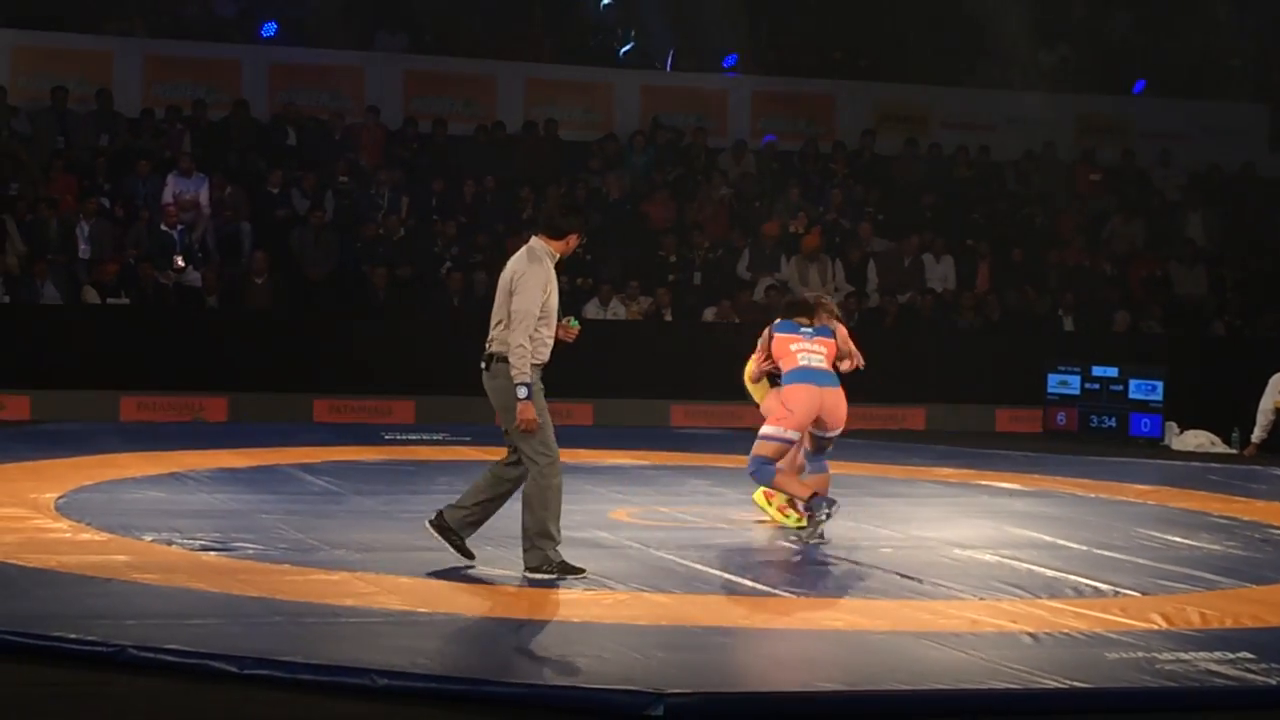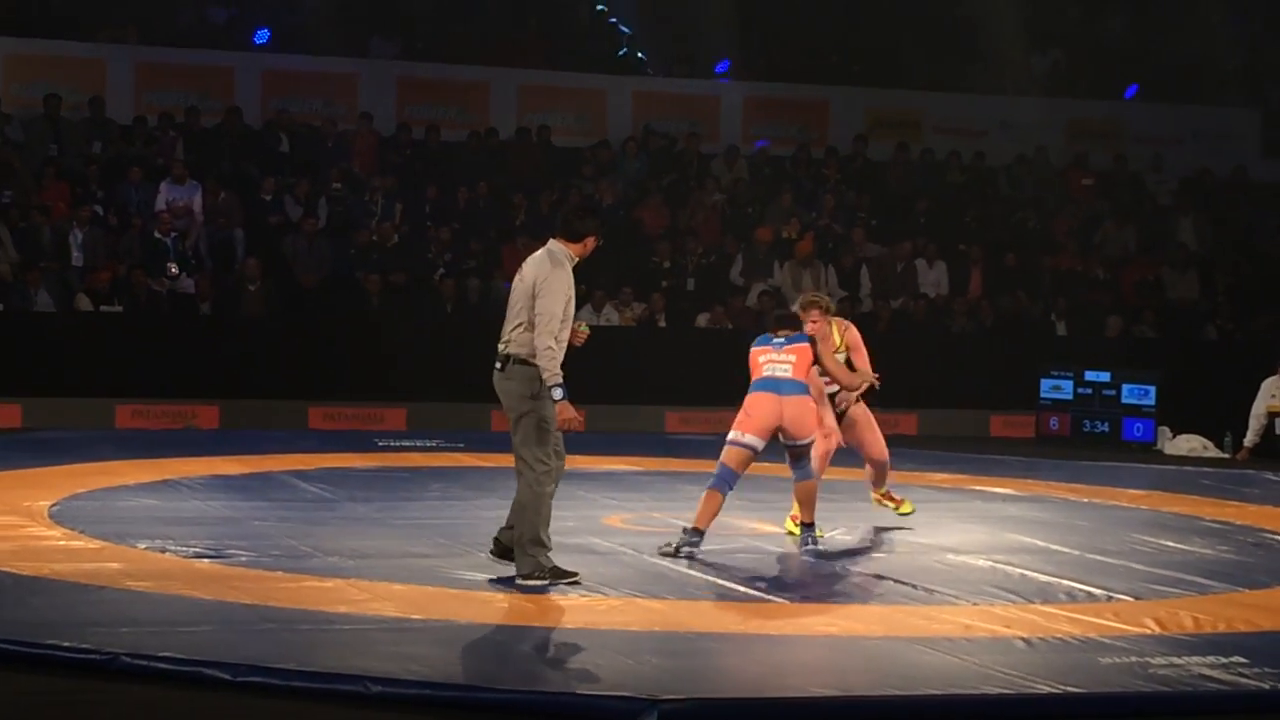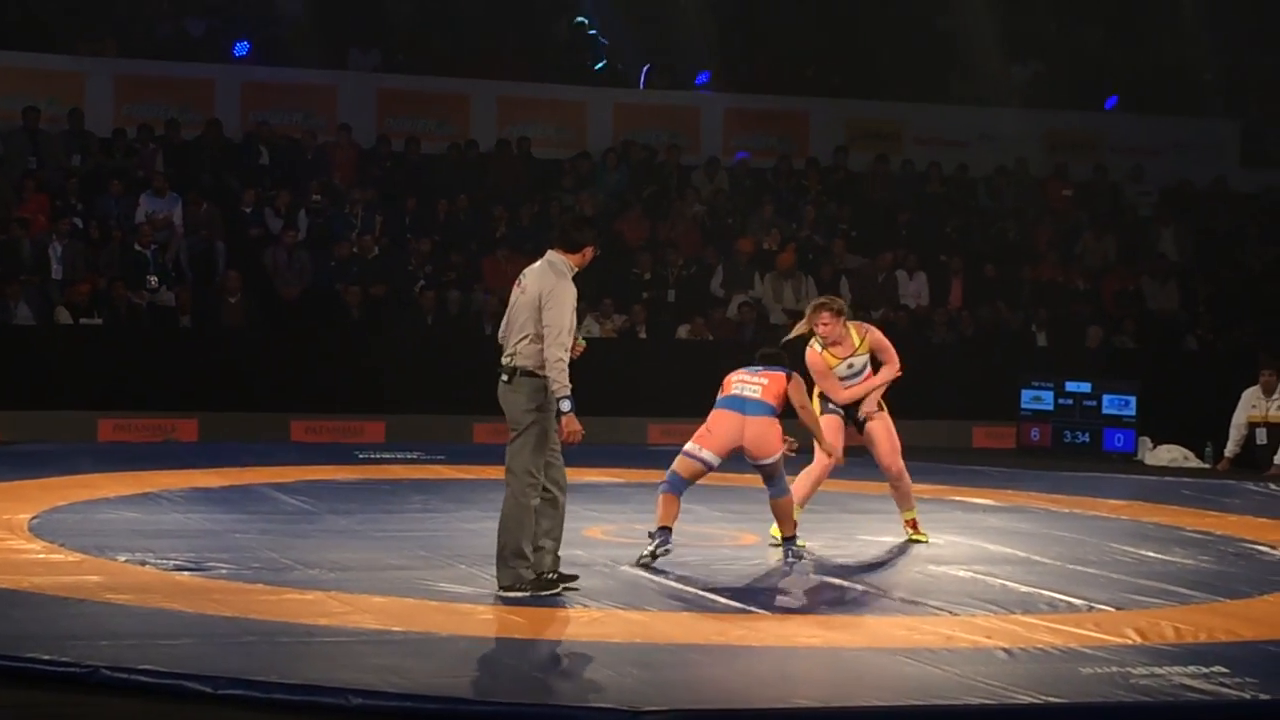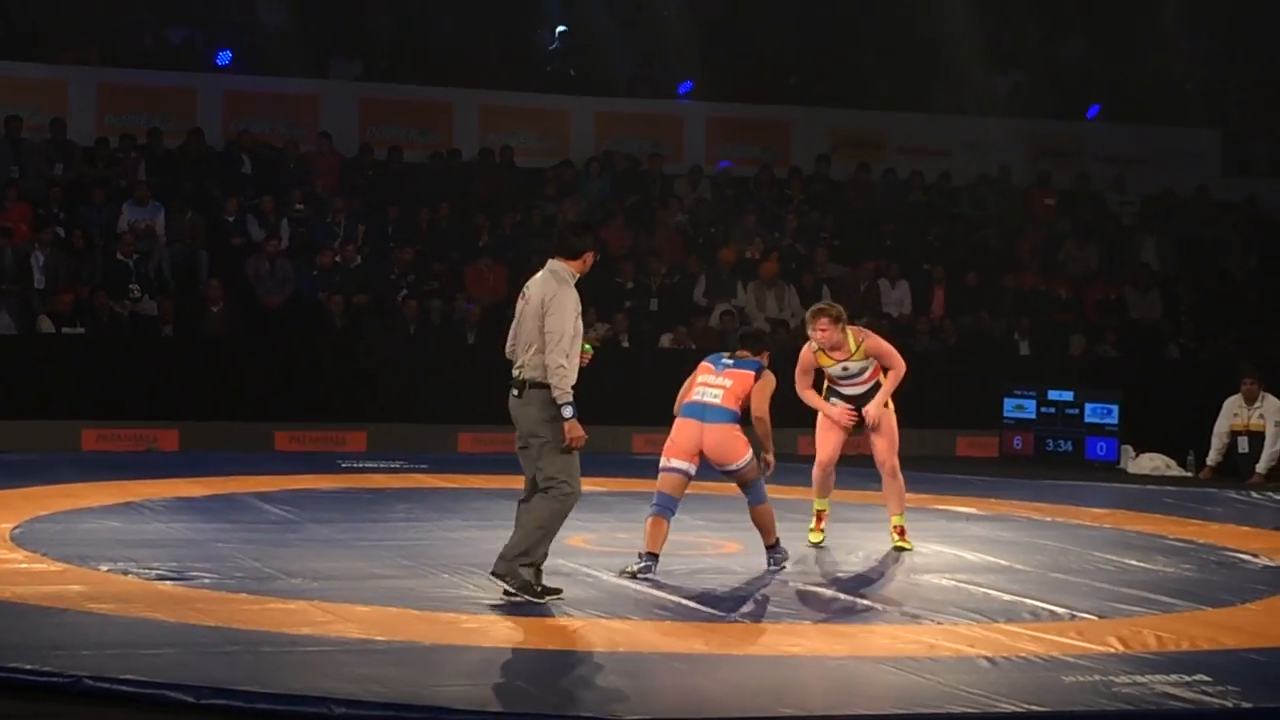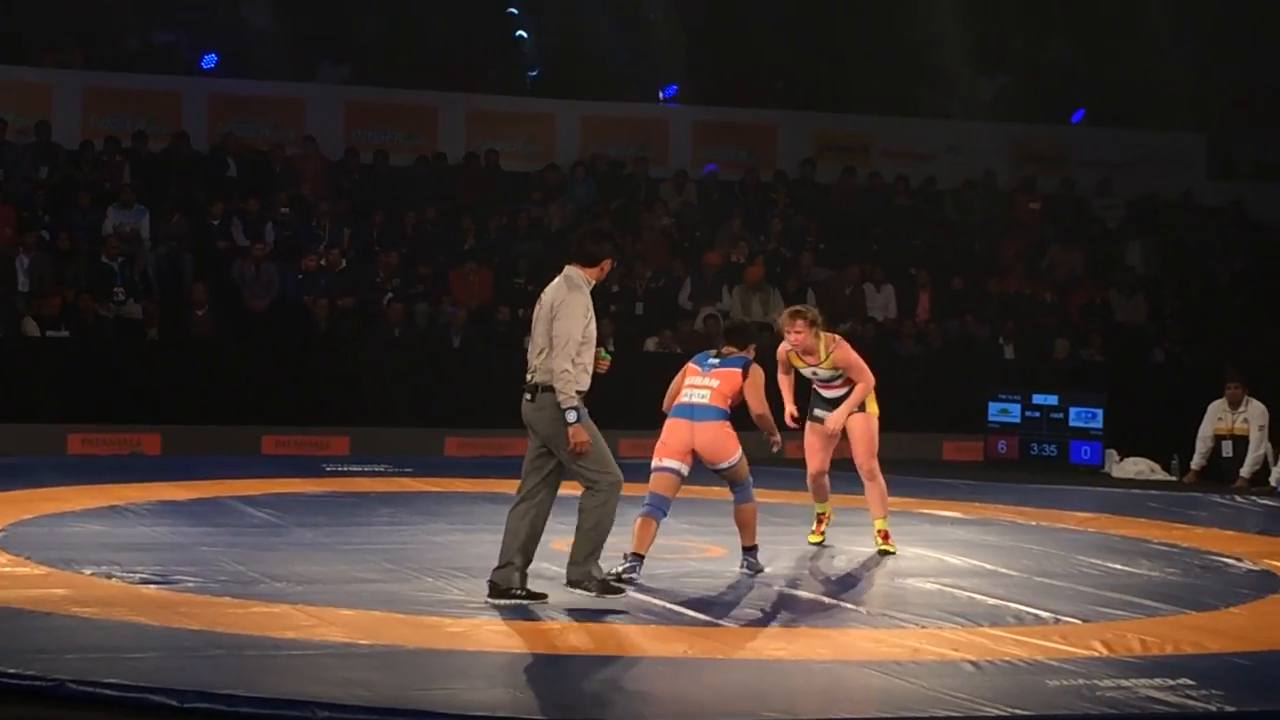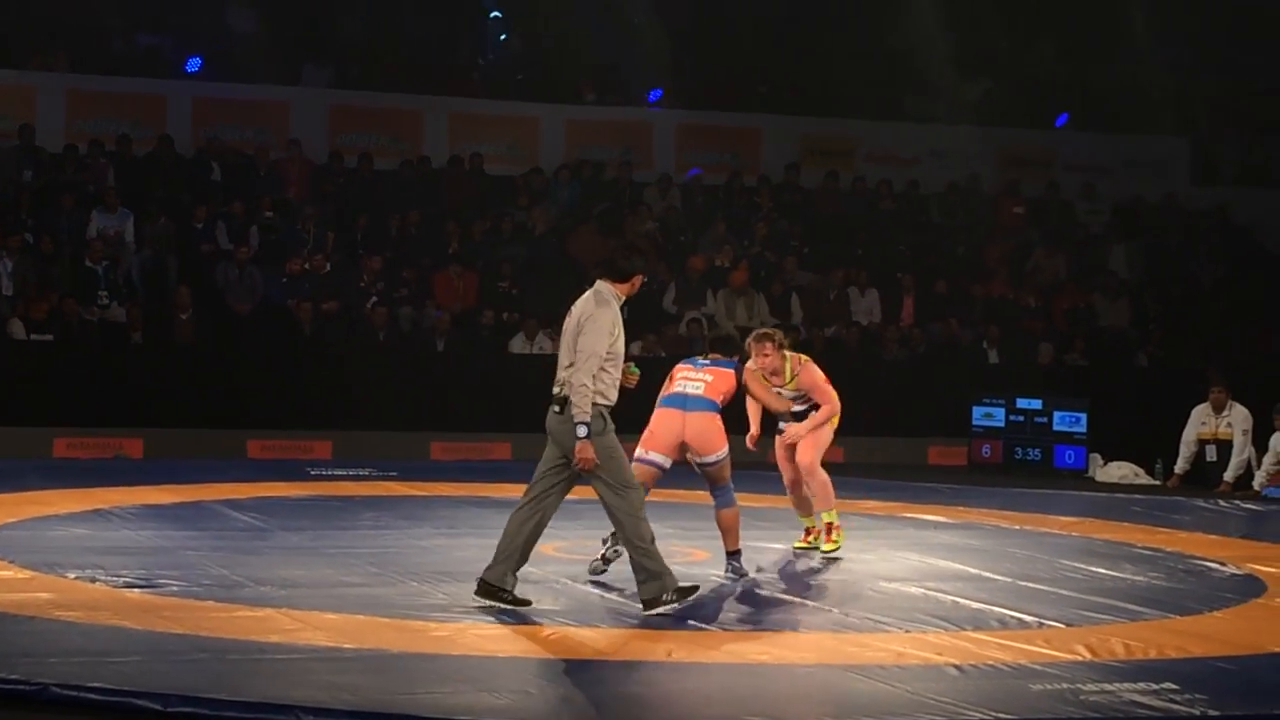
dt=0.2s
person 1, frame 1
left shoulder: (533, 260)
right shoulder: (534, 269)
right elbow: (519, 337)
left wrist: (554, 330)
right wrist: (525, 397)
left hip: (513, 373)
right hip: (514, 374)
left knee: (519, 460)
right knee: (544, 463)
left ankle: (454, 520)
right ankle: (542, 558)
person 1, frame 2
left shoulder: (541, 260)
right shoulder: (556, 272)
right elbow: (544, 342)
left wrist: (566, 332)
right wrist: (560, 398)
left hip: (517, 371)
right hip: (526, 375)
left knee: (549, 460)
right knee: (538, 468)
left ankle: (512, 539)
right ankle: (532, 563)
person 1, frame 3
left shoulder: (532, 272)
right shoulder: (560, 284)
left elbow: (505, 334)
right elbow: (553, 354)
right wrist: (567, 410)
left hip: (518, 382)
right hip: (531, 387)
left knee: (551, 480)
right knee: (525, 482)
left ankle: (543, 567)
right ankle: (515, 575)
person 1, frame 4
left shoulder: (536, 284)
right shoulder: (563, 291)
left elbow: (513, 348)
right elbow: (556, 361)
left wrist: (571, 355)
right wrist: (570, 415)
left hip: (526, 395)
right hip: (543, 398)
left knee: (541, 489)
right knee: (563, 488)
left ankle: (525, 575)
right ankle: (512, 566)
person 1, frame 5
left shoulder: (557, 288)
right shoulder: (574, 295)
right elbow: (562, 365)
left wrist: (587, 362)
right wrist: (574, 421)
left hip: (538, 401)
right hip: (555, 402)
left knee: (534, 493)
right knee: (606, 481)
left ankle: (506, 581)
right ankle: (582, 570)
person 1, frame 6
left shoulder: (590, 302)
right shoulder: (602, 310)
right elbow: (582, 378)
left wrist: (614, 377)
right wrist: (585, 437)
left hip: (562, 415)
right hip: (583, 417)
left knee: (540, 499)
right knee: (627, 497)
left ankle: (496, 581)
right ankle: (656, 589)
person 2, frame 1
left shoulder: (773, 329)
right shoulder: (831, 334)
left elbow: (760, 363)
left hip: (797, 394)
right hip: (833, 396)
left knee: (759, 468)
right knee: (815, 457)
left ankle: (817, 502)
right ankle: (815, 522)
person 2, frame 2
left shoulder: (757, 344)
right shoulder: (811, 343)
right elbow: (850, 382)
right wrist: (865, 376)
left hip: (761, 402)
right hip: (800, 405)
left knee: (724, 476)
right knee: (801, 464)
left ankle: (693, 537)
right ankle: (808, 532)
person 2, frame 3
left shoulder: (734, 374)
right shoulder: (790, 377)
right elbow: (802, 407)
right wrist: (825, 443)
left hip: (722, 420)
right hip: (762, 425)
left knee: (672, 483)
right knee: (776, 483)
left ankle: (662, 535)
right ankle: (790, 545)
person 2, frame 4
left shoulder: (708, 361)
right shoulder: (764, 374)
left elbow: (679, 407)
right elbow: (759, 414)
right wrist: (768, 451)
left hip: (685, 427)
right hip: (722, 432)
left knee: (663, 503)
right knee: (756, 489)
left ankle: (649, 560)
right ankle: (773, 552)
person 2, frame 5
left shoulder: (695, 360)
right shoulder: (750, 369)
left elbow: (667, 405)
right elbow: (759, 411)
right wrist: (774, 434)
left hip: (675, 426)
right hip: (714, 429)
left knee: (655, 504)
right knee: (742, 489)
left ankle: (633, 561)
right ankle: (750, 557)
person 2, frame 6
left shoulder: (681, 365)
right shoulder: (739, 370)
right elbow: (778, 406)
left wrist: (684, 448)
right wrist: (793, 408)
left hip: (665, 417)
right hip: (704, 421)
right knee: (722, 492)
left ankle: (615, 540)
right ankle: (733, 560)
person 3, frame 1
left shoulder: (835, 331)
left elbow: (852, 359)
right elbow: (755, 373)
left wrist: (850, 360)
right hip: (765, 379)
left ankle: (780, 497)
right ankle: (772, 493)
person 3, frame 2
left shoulder: (845, 330)
left elbow: (864, 372)
left wrist: (851, 391)
left hip: (842, 394)
left knee: (879, 456)
right knee: (824, 448)
left ankle: (880, 492)
right ankle: (797, 515)
person 3, frame 3
left shoulder: (866, 333)
right shoulder: (814, 353)
left elbow: (892, 363)
right elbow: (837, 394)
left wrist: (872, 397)
right wrist: (877, 383)
left hip: (867, 402)
right hip: (832, 401)
left knee: (893, 466)
right knee: (825, 461)
left ankle: (911, 522)
person 3, frame 4
left shoulder: (864, 340)
right shoulder: (810, 352)
left elbow: (898, 366)
right elbow: (803, 388)
left wrist: (878, 401)
right wrist: (830, 410)
left hip: (874, 394)
right hip: (836, 399)
left knee: (888, 463)
right knee: (824, 459)
left ankle: (898, 529)
right ankle: (819, 513)
person 3, frame 5
left shoulder: (836, 348)
right shoulder: (785, 351)
left elbow: (867, 381)
right elbow: (784, 372)
left wrist: (842, 412)
right wrist: (789, 405)
left hip: (856, 398)
right hip: (821, 399)
left knee: (867, 467)
right knee: (815, 471)
left ankle: (882, 533)
right ankle: (822, 515)
person 3, frame 6
left shoulder: (802, 369)
right shoulder: (751, 369)
left elbow: (832, 405)
right elbow: (753, 397)
left wrist: (803, 428)
right wrist: (754, 427)
left hip: (820, 410)
right hip: (790, 412)
left knee: (806, 463)
right knee: (792, 481)
left ankle: (832, 525)
right ankle: (811, 530)
